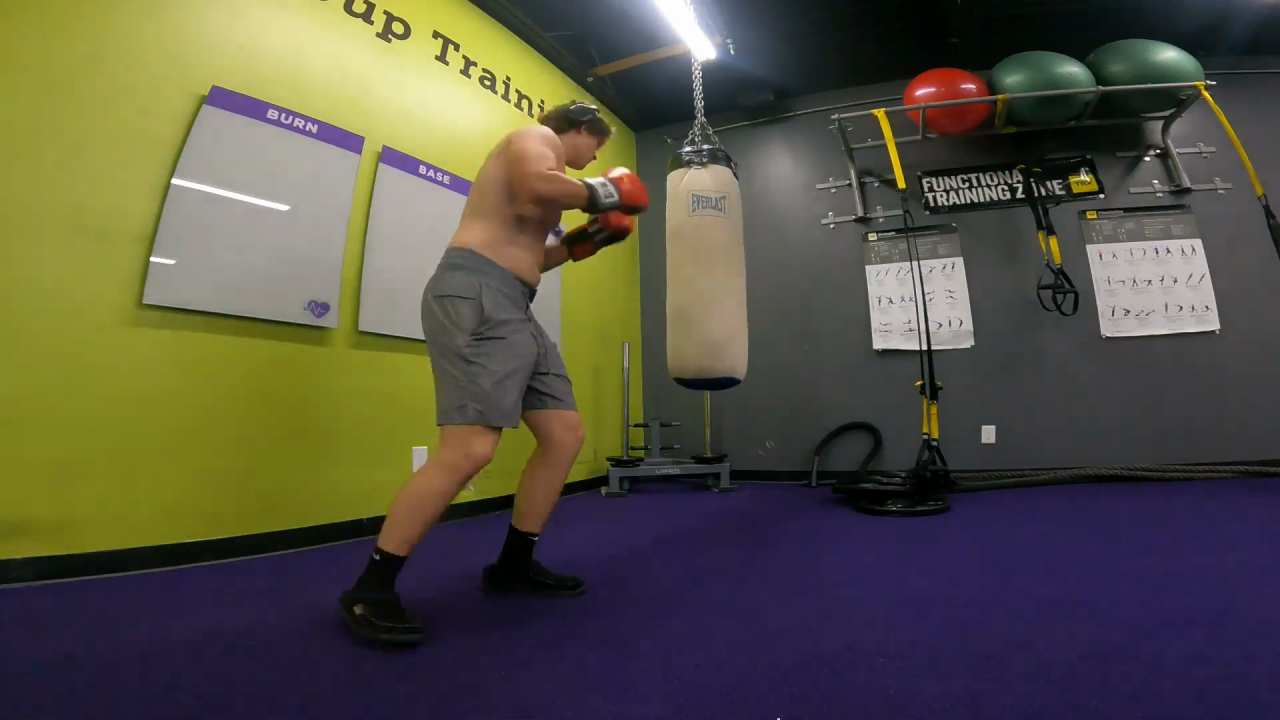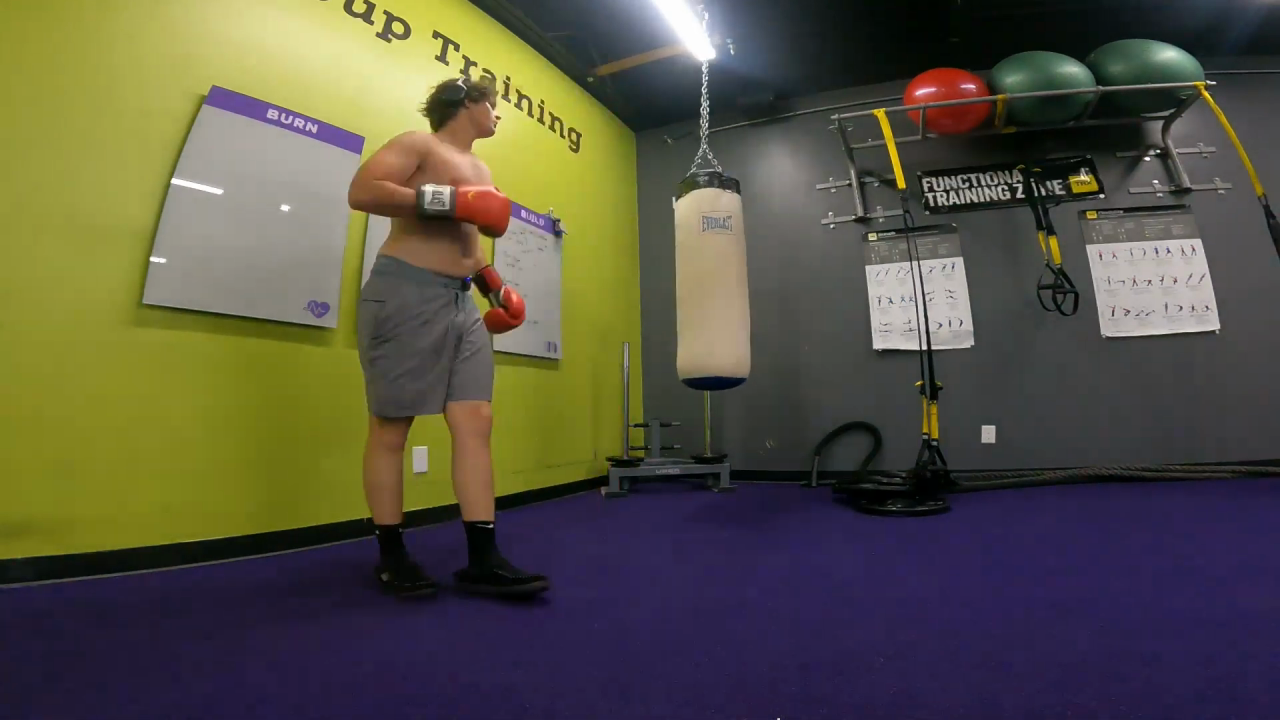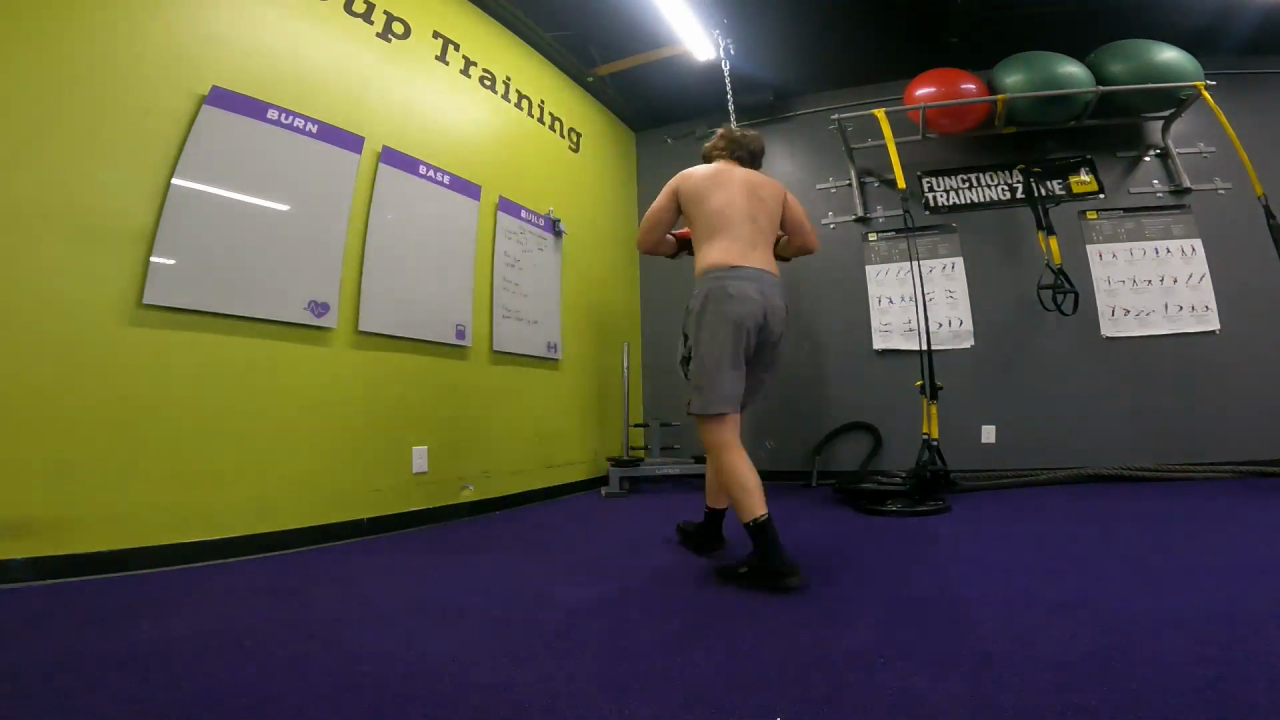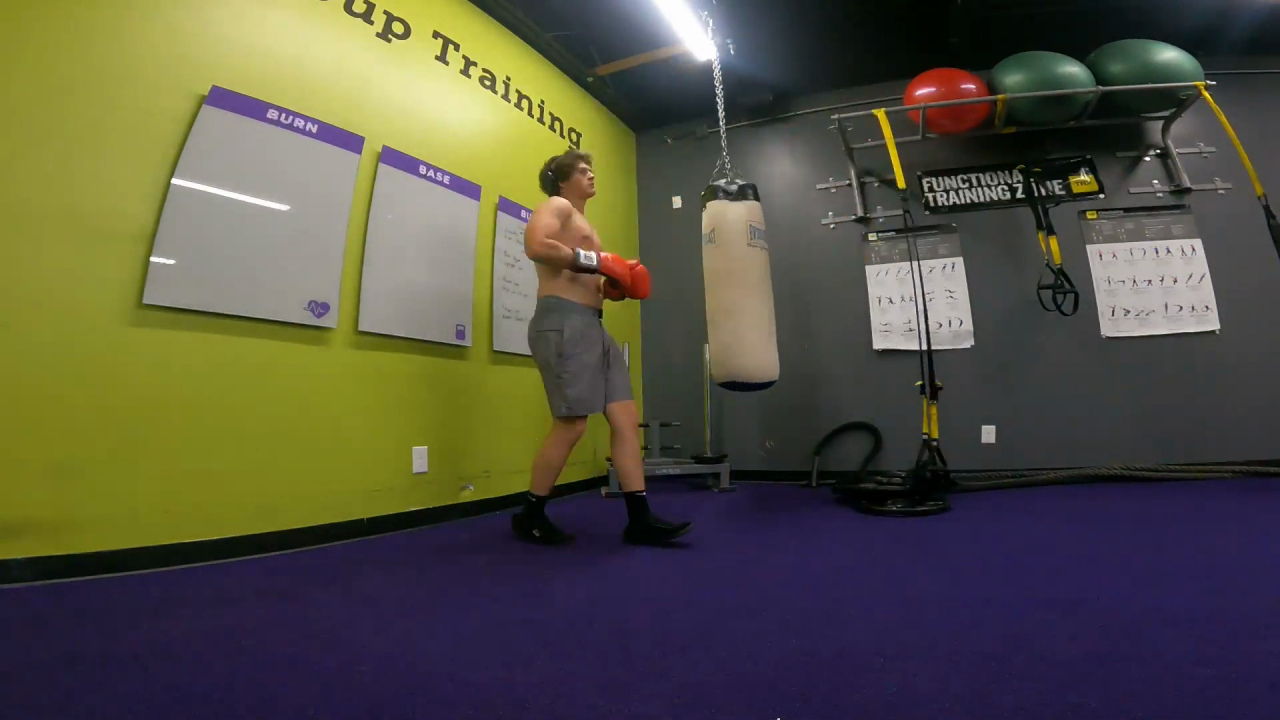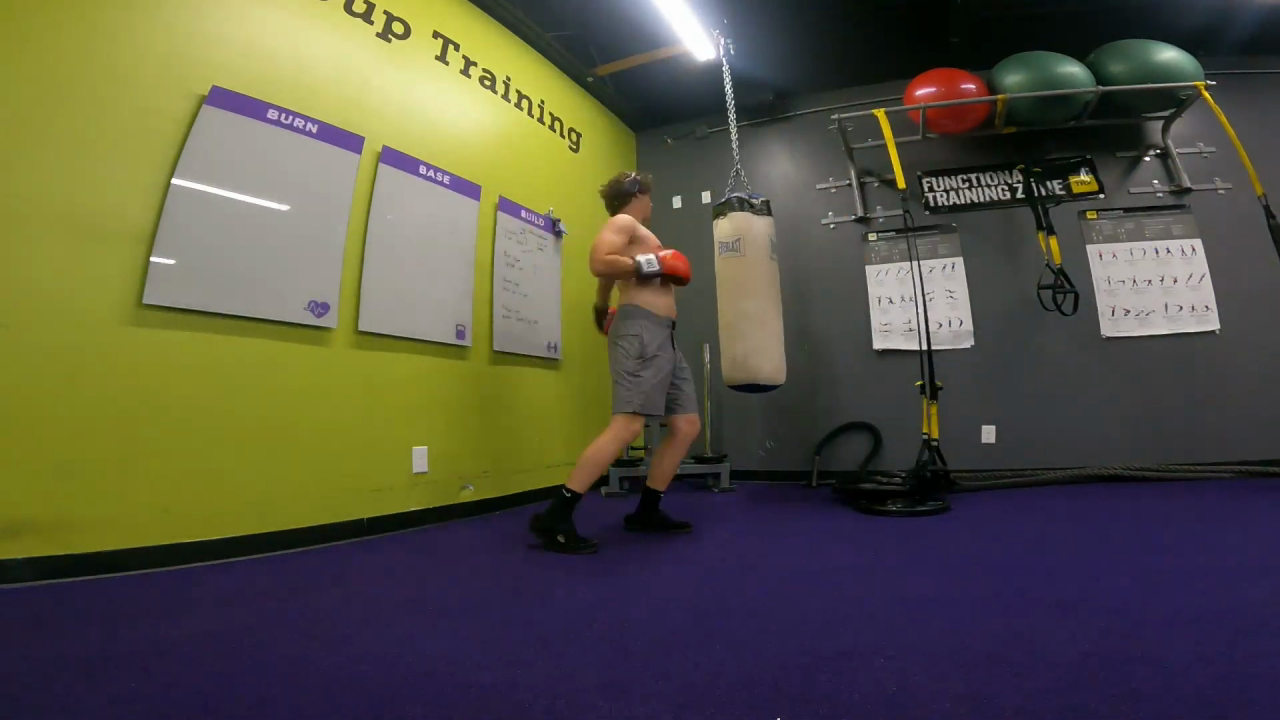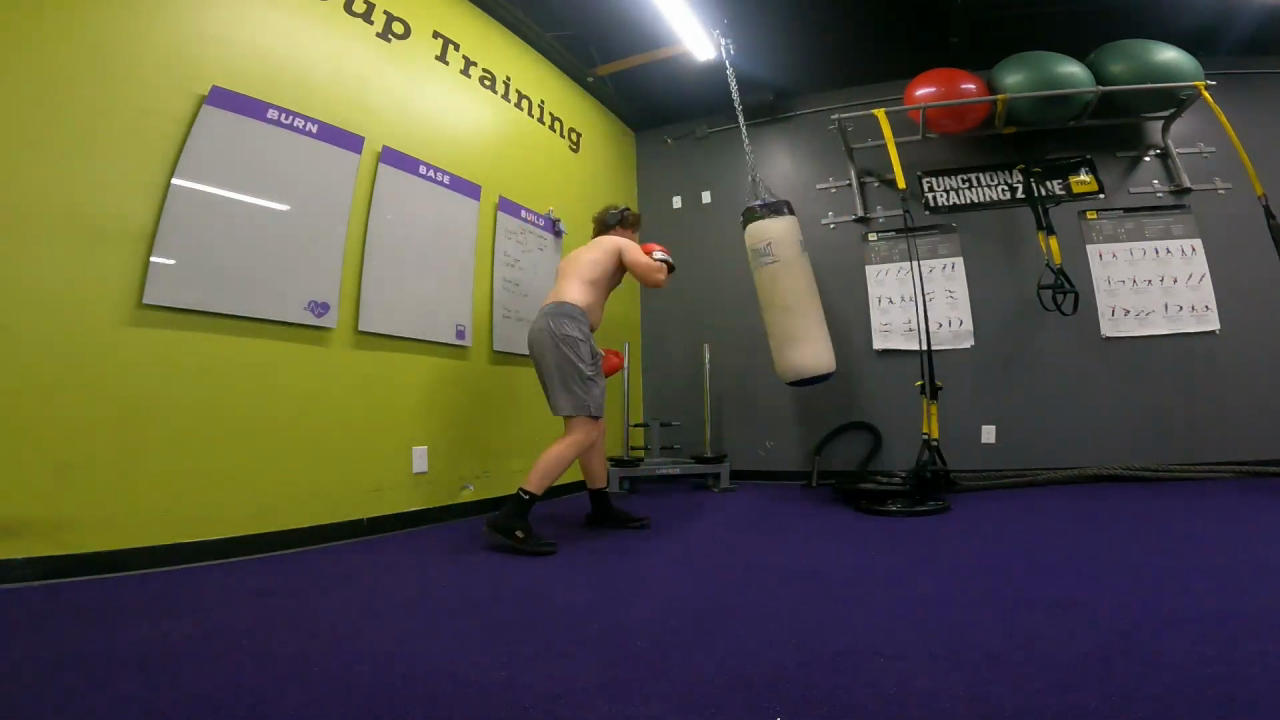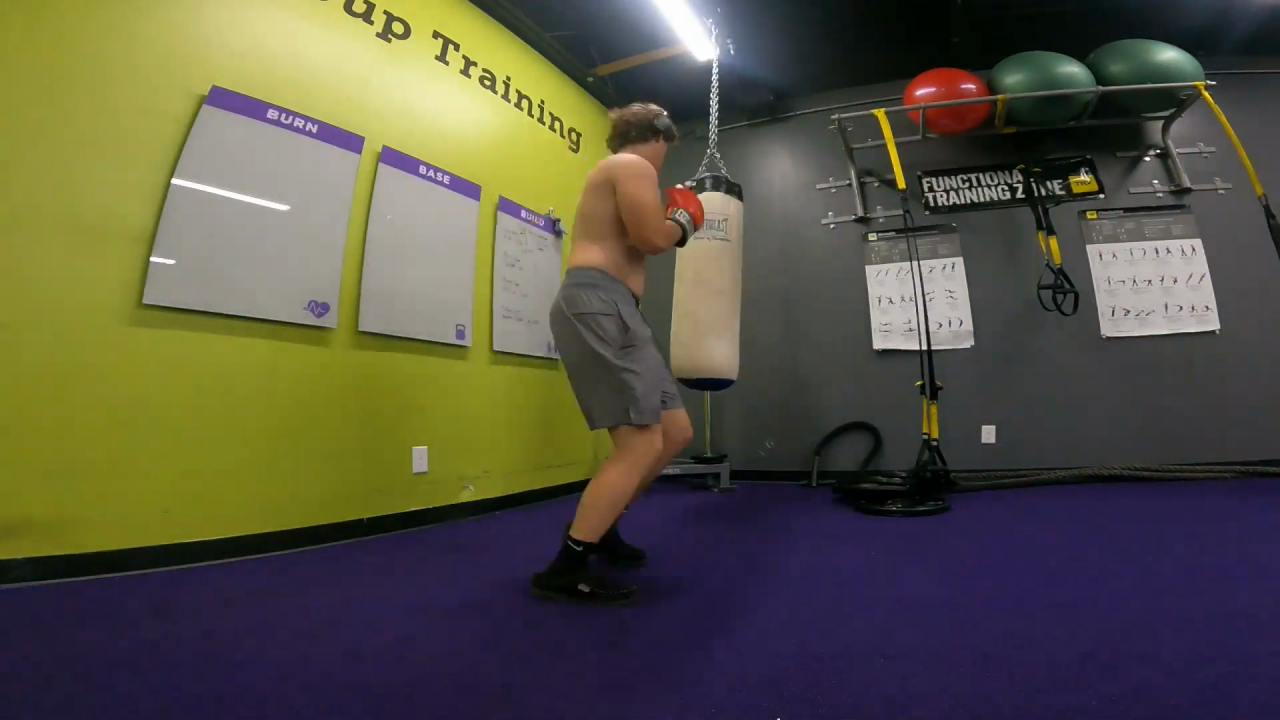
dt=0.5s
person 1, frame 1
left shoulder: (548, 185)
right shoulder: (529, 144)
right elbow: (545, 189)
left wrist: (590, 236)
right wrist: (602, 190)
left hip: (514, 315)
right hip: (474, 299)
left knee: (567, 436)
right knee: (470, 450)
left ankle: (515, 563)
person 1, frame 2
left shoulder: (472, 166)
right shoulder: (418, 144)
right elbow: (361, 192)
left wrist: (495, 286)
right wrist: (444, 201)
left hip: (456, 304)
right hip: (405, 298)
left knee: (474, 424)
right knee: (391, 428)
left ankle: (484, 561)
right ankle: (392, 554)
person 1, frame 3
left shoulder: (687, 179)
right shoulder: (772, 186)
left elbow: (645, 239)
right elbow: (807, 243)
left hip: (718, 295)
right hip: (768, 294)
left knee: (719, 433)
right knee: (721, 428)
left ankle: (770, 558)
right ankle: (712, 524)
person 1, frame 4
left shoulder: (576, 221)
right shoulder: (557, 208)
right elbow: (535, 245)
left wrist: (615, 282)
right wrist: (594, 262)
left hip: (589, 328)
right hip: (565, 326)
left knee: (626, 421)
right knee: (571, 426)
left ankle: (640, 520)
right ankle: (531, 515)
person 1, frame 5
left shoulder: (630, 231)
right shoulder: (624, 222)
left elbow: (605, 300)
right elbow: (601, 262)
right wrist: (657, 265)
left hip: (661, 339)
right hip: (642, 334)
left knee: (687, 428)
right knee: (624, 430)
left ankle: (648, 511)
right ankle: (555, 517)
person 1, frame 6
left shoulder: (582, 253)
right shoulder: (620, 245)
right elbow: (655, 279)
left wrist: (592, 353)
right wrist: (661, 257)
left hip: (559, 333)
right hip: (562, 332)
left knee: (592, 429)
right knee: (582, 434)
left ankle: (602, 508)
right ankle: (511, 517)
person 1, frame 7
left shoulder: (602, 182)
right shoulder: (635, 165)
right elbow: (652, 241)
right wrist: (683, 221)
right hip: (597, 309)
left knee: (675, 432)
right knee: (642, 446)
left ankle: (597, 533)
right ankle: (566, 569)
